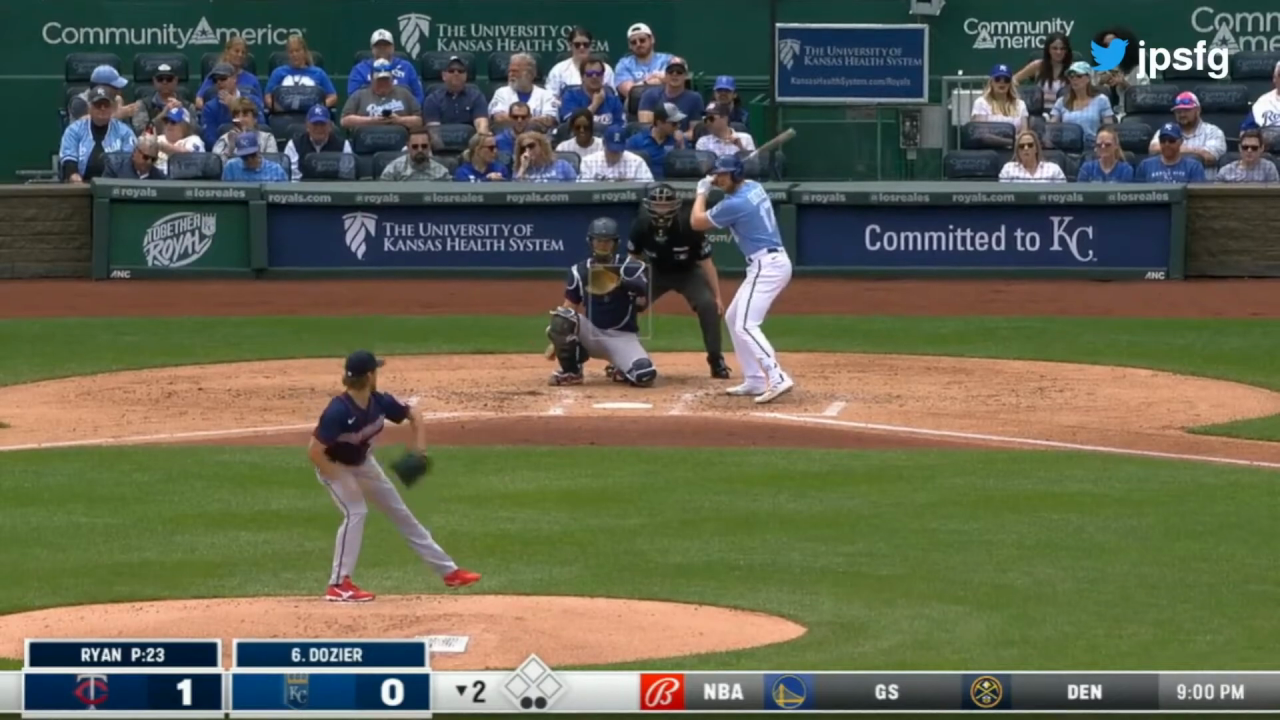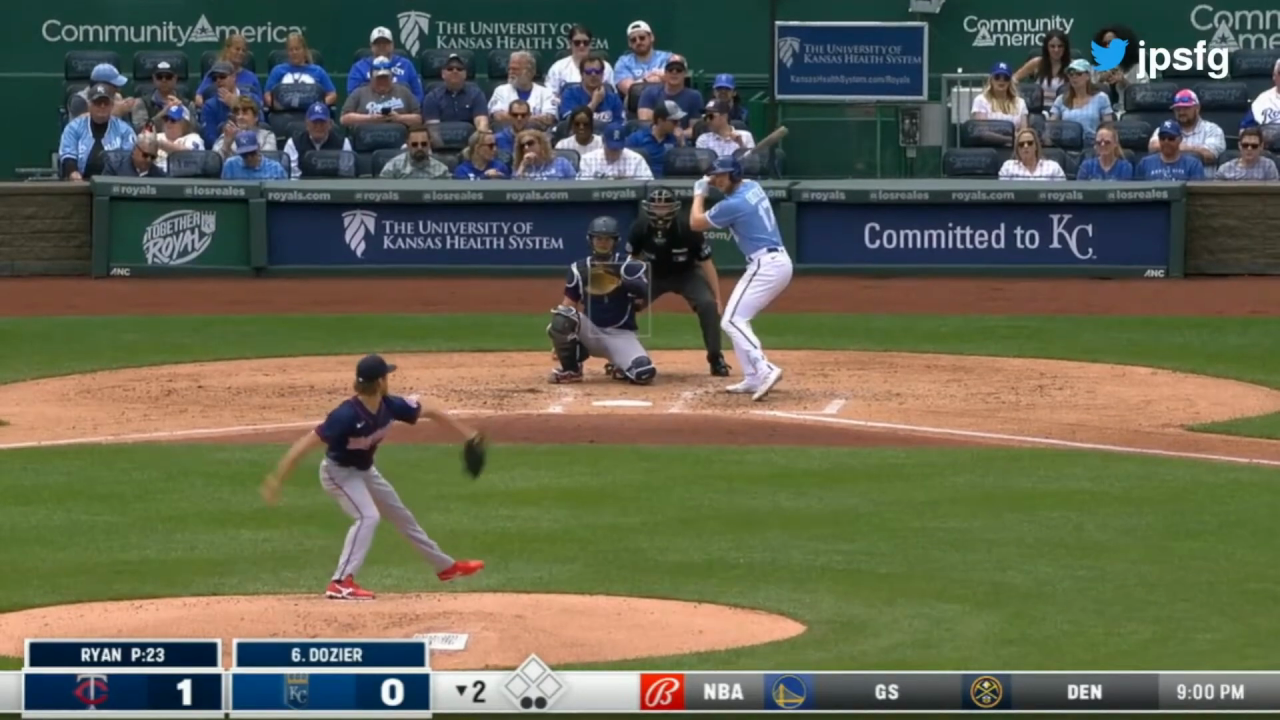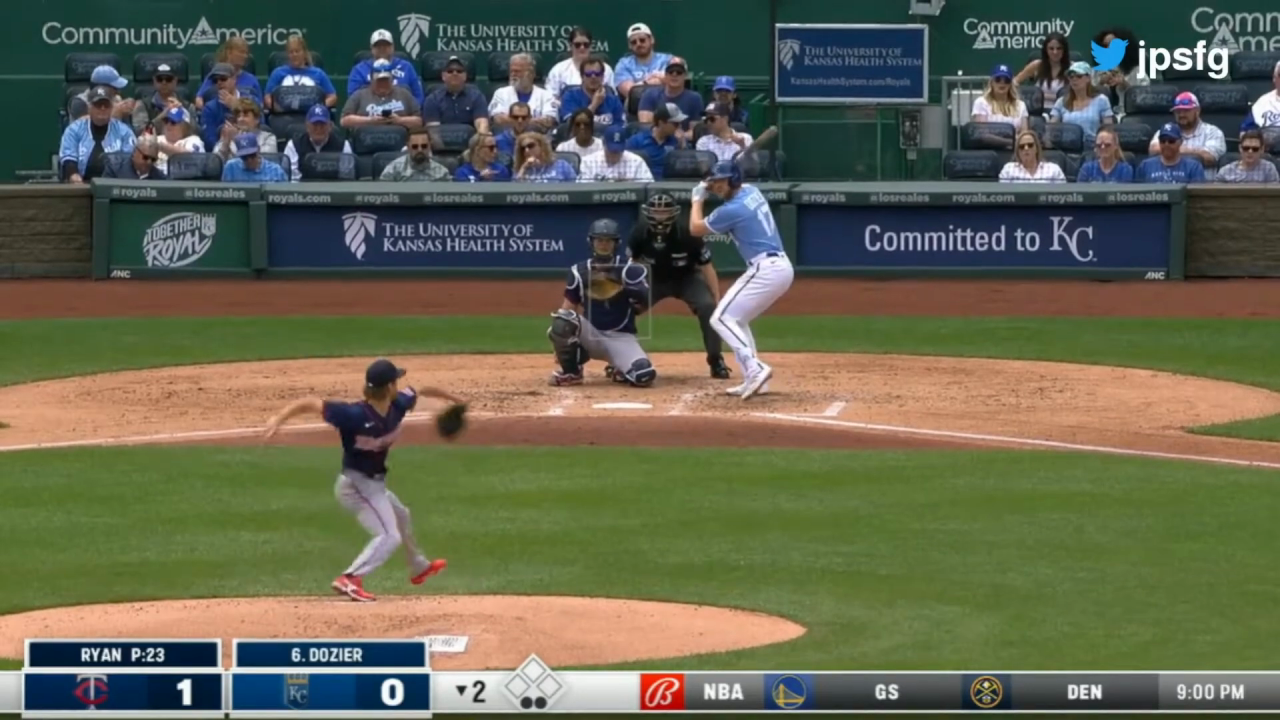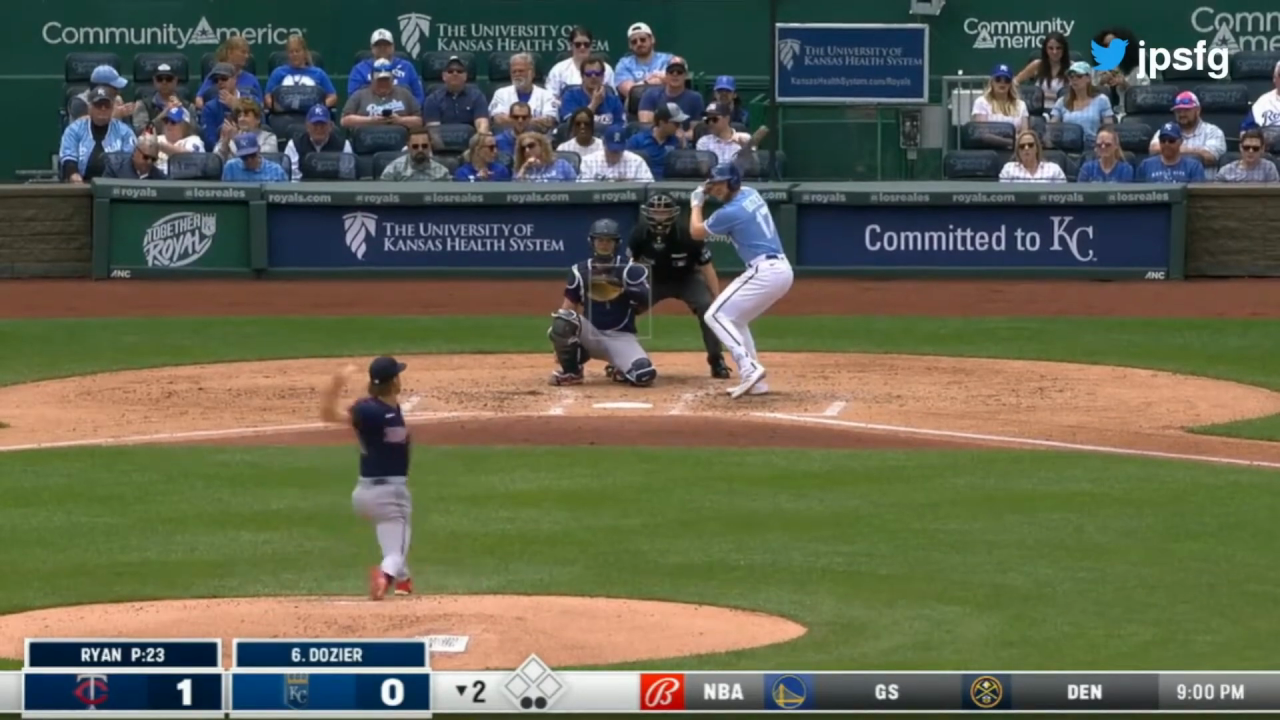
dt=0.1s
person 1, frame 1
left shoulder: (380, 401)
right shoulder: (338, 411)
left elbow: (414, 416)
right elbow: (314, 452)
left wrist: (419, 448)
right wrist: (344, 481)
left hip: (364, 463)
right hip: (334, 469)
left knee: (402, 516)
right knee: (356, 513)
left ankle: (449, 571)
right ankle: (338, 585)
person 1, frame 2
left shoulder: (390, 404)
right shoulder: (347, 415)
left elbow: (430, 411)
right elbow: (306, 443)
left wrist: (468, 433)
right wrist: (277, 479)
left hip: (365, 471)
right hip: (340, 473)
left knee: (400, 516)
right knee: (368, 517)
left ankle: (446, 566)
right ankle: (340, 582)
person 1, frame 3
left shoulder: (397, 402)
right shoulder: (354, 414)
left elbow: (419, 391)
right elbow: (308, 403)
left wrist: (450, 397)
right wrist: (277, 419)
left hip: (374, 483)
right hip: (357, 485)
left knee: (401, 518)
right knee: (390, 537)
left ankle: (420, 567)
right ankle: (348, 579)
person 1, frame 4
left shoulder: (389, 405)
right shoulder: (371, 411)
right elbow: (329, 414)
right wrist: (338, 381)
left hip: (368, 494)
right hip: (388, 494)
left ankle: (401, 577)
person 2, frame 1
left shoulder: (734, 204)
right shoulder: (755, 187)
left elbow: (696, 222)
left wrist: (701, 192)
right wrist: (715, 182)
left hip: (767, 266)
right hip: (778, 263)
left knee: (745, 325)
right knee: (736, 319)
left ankle: (777, 378)
right ankle: (755, 381)
person 2, frame 2
left shoulder: (733, 204)
right shoulder: (753, 186)
left elbow: (695, 223)
left wrist: (699, 193)
right wrist: (713, 183)
left hip: (766, 265)
right hip: (778, 262)
left knee: (733, 321)
right knee: (736, 318)
left ankle: (766, 371)
right ankle: (754, 379)
person 2, frame 3
left shoulder: (731, 210)
right shoulder: (752, 191)
left elbow: (696, 229)
left wrist: (697, 199)
right wrist: (710, 189)
left hip: (766, 270)
right hip: (782, 268)
left knee: (721, 318)
right knee: (735, 320)
left ankle: (755, 370)
right ankle: (754, 380)
person 2, frame 4
left shoulder: (730, 212)
right shoulder: (751, 193)
left elbow: (696, 233)
left wrist: (696, 203)
right wrist: (709, 192)
left hip: (764, 271)
right hip: (781, 270)
left knee: (716, 316)
right knee: (734, 320)
left ankle: (750, 369)
right ankle: (753, 380)
person 3, frame 1
left shoulder: (690, 227)
right shoulder: (640, 226)
left elbow: (706, 263)
right elbow: (633, 259)
left wrist: (718, 297)
left hip: (688, 272)
right hip: (654, 273)
left knee: (708, 305)
left ankle: (716, 359)
person 3, frame 2
left shoulder: (689, 229)
right shoulder: (639, 228)
left elbow: (706, 264)
right elbow: (632, 260)
left wrist: (717, 298)
left hip: (687, 274)
right hip: (653, 275)
left knee: (708, 304)
left ankle: (715, 358)
person 3, frame 3
left shoulder: (688, 235)
right shoulder: (639, 233)
left elbow: (707, 268)
left wrist: (718, 301)
left hip: (687, 279)
right hip: (653, 279)
left knee: (708, 307)
left ankle: (715, 360)
person 3, frame 4
left shoulder: (688, 235)
right shoulder: (639, 234)
left elbow: (707, 268)
left hip: (687, 279)
right hip: (653, 280)
left knee: (708, 307)
left ankle: (716, 360)
person 4, frame 1
left shoulder: (630, 266)
right shoulder: (579, 271)
left elbow: (644, 291)
right elbow: (569, 308)
left wrist: (620, 282)
right wrist: (559, 340)
left hip: (621, 336)
right hip: (591, 333)
left knee: (645, 375)
right knee: (561, 317)
left ankle: (622, 369)
right ankle: (571, 371)
person 4, frame 2
left shoulder: (630, 266)
right shoulder: (579, 269)
left elbow: (644, 293)
right elbow: (569, 305)
left wrist: (621, 282)
right wrist: (560, 338)
left hip: (621, 335)
right hip: (591, 331)
left knee: (644, 373)
right knee: (562, 315)
left ankle: (621, 367)
right ankle: (571, 369)
person 4, frame 3
left shoulder: (630, 269)
right shoulder: (579, 271)
left elbow: (645, 299)
right elbow: (568, 307)
left wrist: (622, 287)
right wrist: (561, 340)
left hip: (620, 337)
right hip: (590, 334)
left knee: (644, 375)
right knee: (562, 319)
left ankle: (620, 370)
right ankle: (571, 372)
person 4, frame 4
left shoulder: (631, 270)
right shoulder: (579, 271)
left elbow: (646, 301)
right elbow: (568, 306)
left wrist: (623, 289)
right wrist: (561, 340)
left hip: (621, 337)
right hip: (590, 334)
left knee: (645, 375)
right knee: (562, 319)
left ankle: (620, 370)
right ankle: (571, 372)
